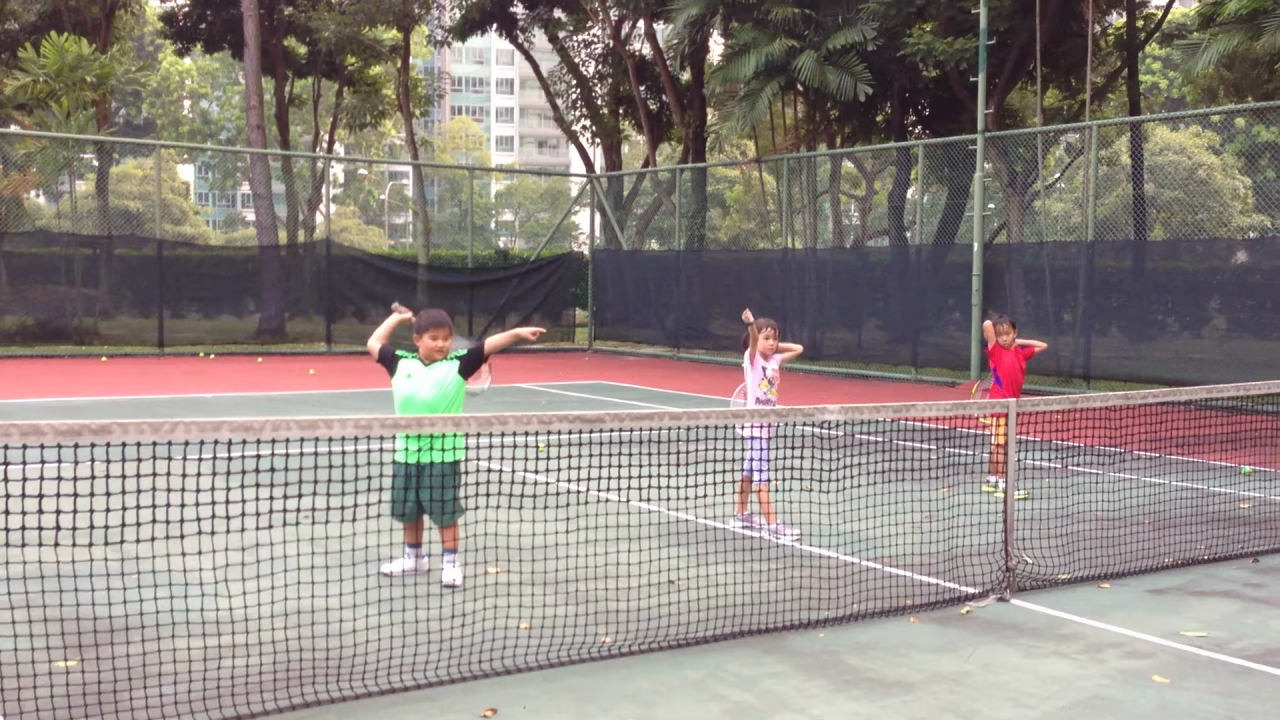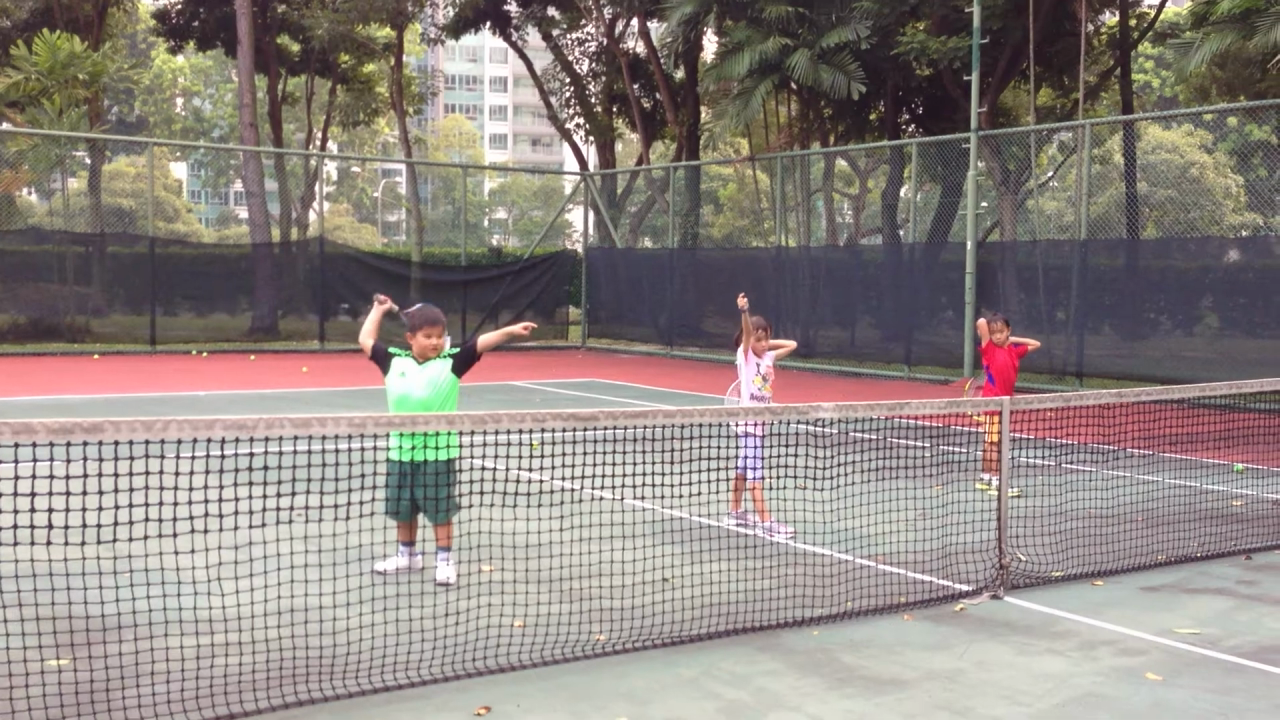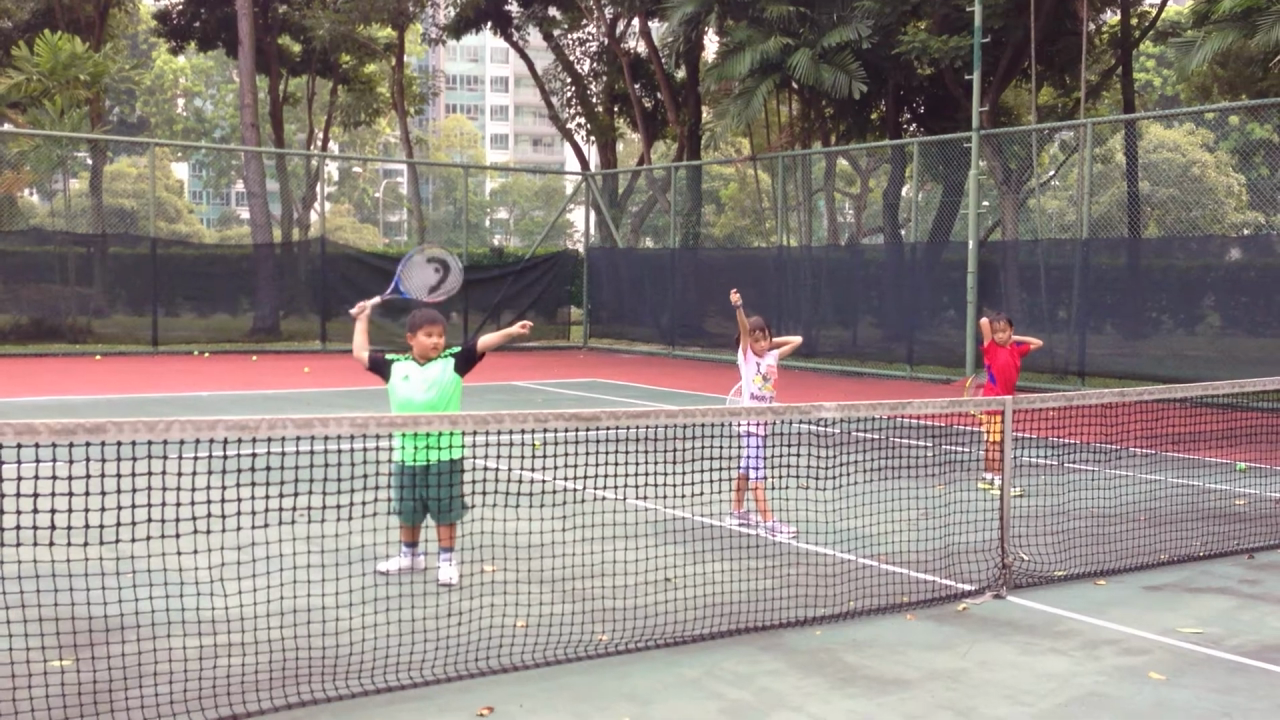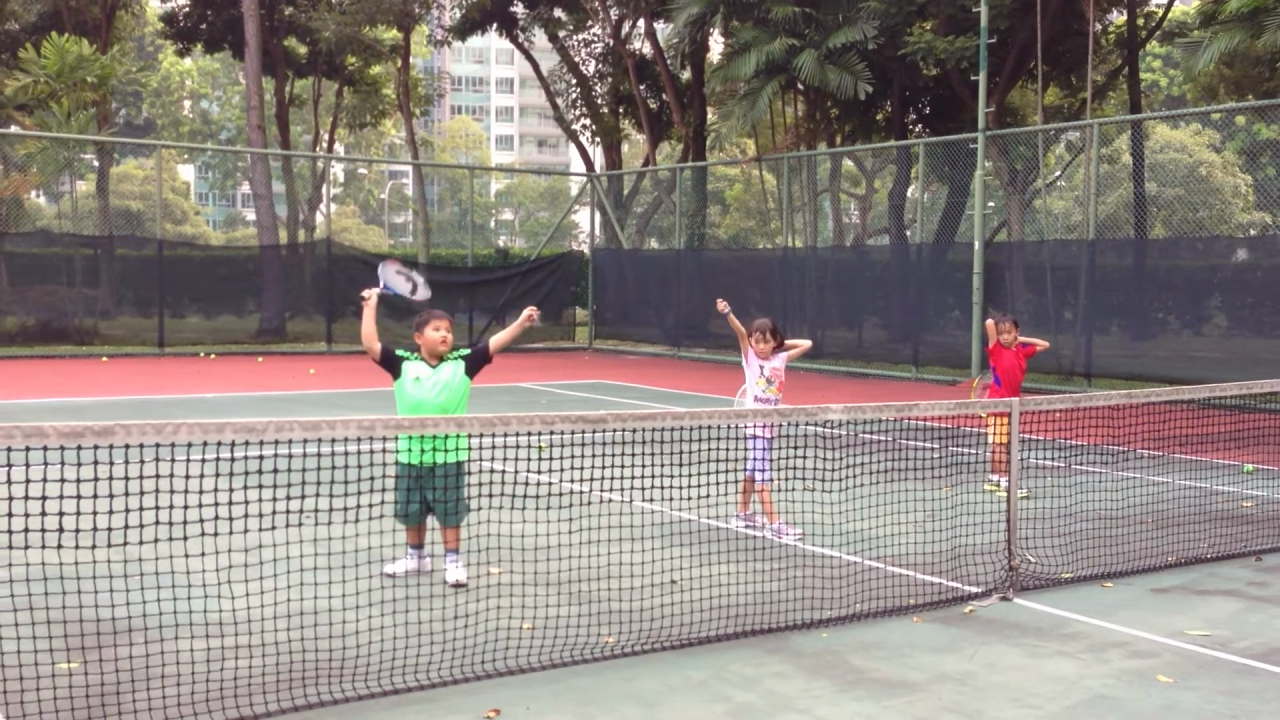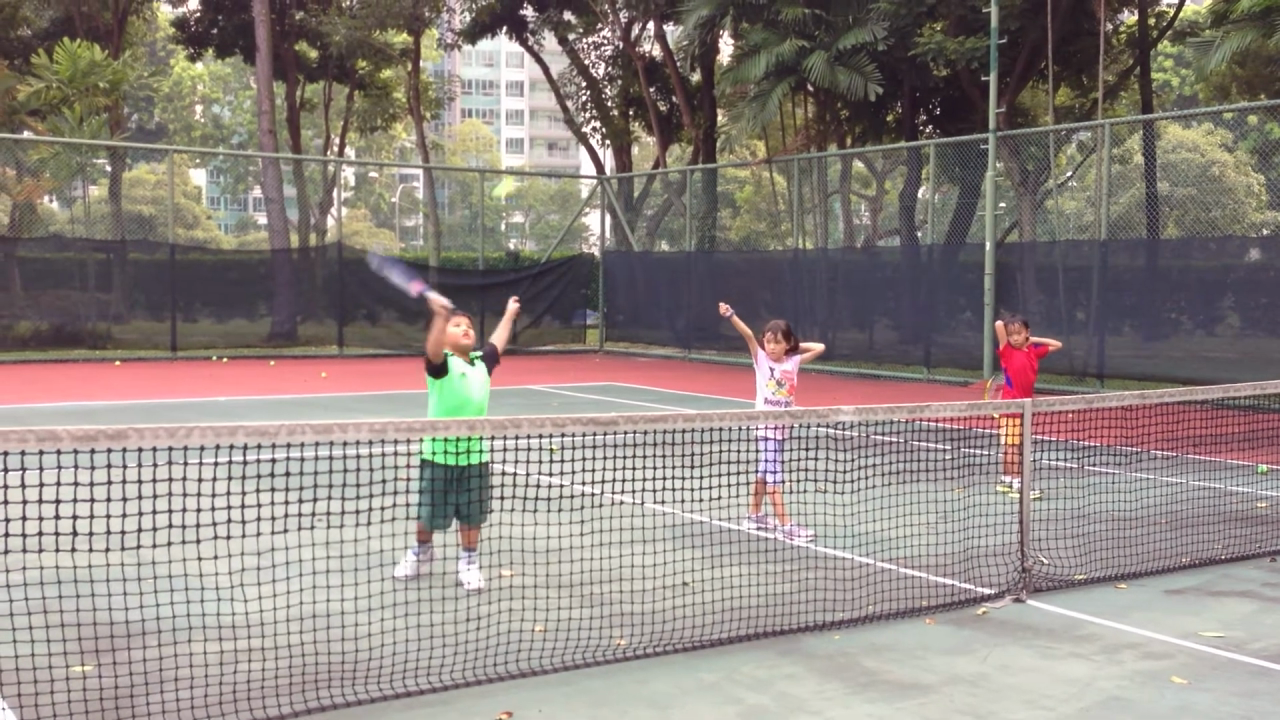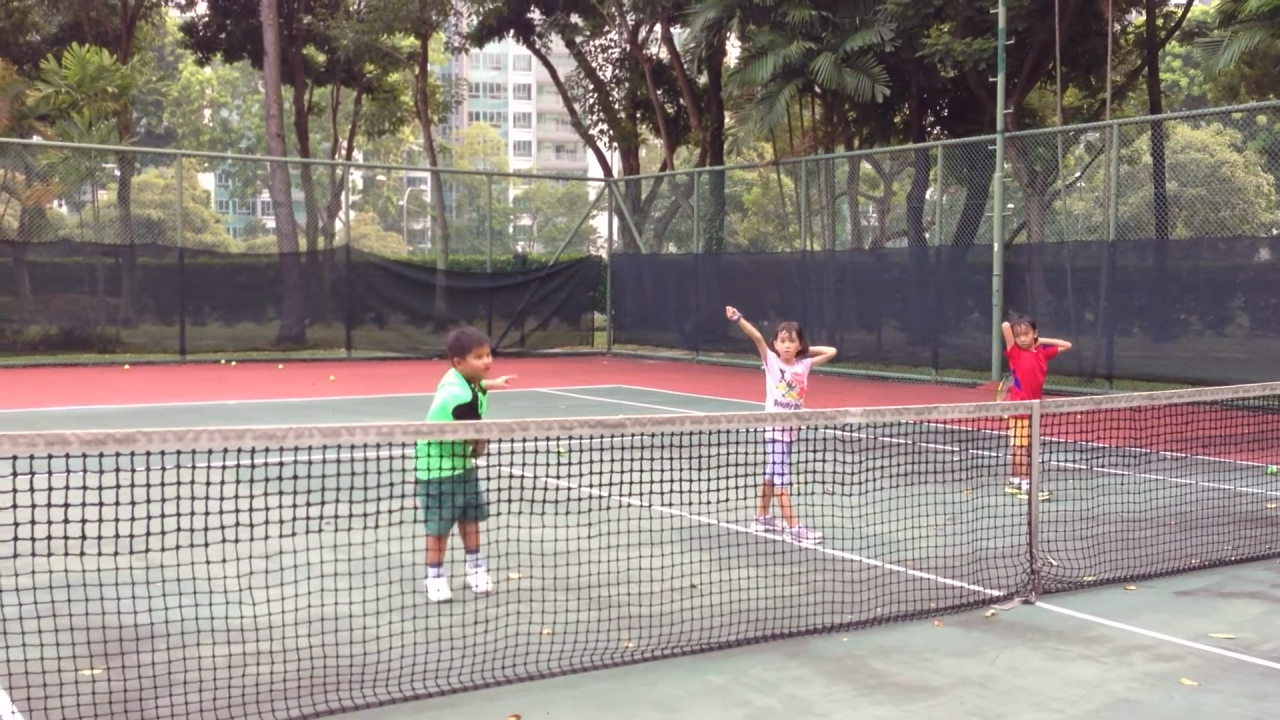
dt=0.4s
person 1, frame 1
left shoulder: (458, 364)
right shoulder: (401, 362)
left elbow: (487, 345)
right elbow: (373, 344)
left wrist: (517, 333)
right wrist: (396, 318)
left hip: (444, 452)
right hip: (407, 451)
left knee: (446, 512)
right knee: (408, 510)
left ankle: (451, 562)
right ankle: (414, 557)
person 1, frame 2
left shoulder: (452, 362)
right shoulder: (394, 361)
left elbow: (482, 343)
right elbow: (366, 341)
left wrist: (511, 330)
right wrist: (379, 310)
left hip: (439, 450)
right hip: (401, 449)
left knee: (441, 509)
right knee: (403, 508)
left ankle: (444, 560)
right ankle: (407, 555)
person 1, frame 3
left shoulder: (454, 362)
right shoulder: (394, 365)
left elbow: (482, 343)
right elbow: (360, 354)
left wrist: (511, 332)
right wrist: (362, 319)
left hip: (444, 451)
right hip: (407, 451)
left knee: (445, 511)
right knee: (407, 510)
left ankle: (447, 561)
right ankle: (410, 556)
person 1, frame 4
left shoulder: (462, 363)
right shoulder: (403, 364)
left elbow: (494, 343)
right elbow: (370, 344)
left wrist: (521, 322)
right wrist: (370, 308)
left hip: (449, 453)
right hip: (412, 453)
left knee: (451, 512)
right knee: (412, 511)
left ankle: (453, 563)
right ankle: (416, 557)
person 1, frame 5
left shoulder: (481, 362)
right shoulder: (439, 362)
left elbow: (496, 344)
right elbow: (434, 350)
left wrist: (509, 315)
right wrist: (438, 315)
left hip: (475, 452)
right hip: (440, 452)
left knee: (473, 514)
right knee: (432, 511)
left ankle: (469, 564)
right ankle: (420, 552)
person 1, frame 6
left shoulder: (460, 376)
right shoulder: (465, 399)
right elbow: (477, 437)
left wrist: (489, 383)
right wrist: (478, 451)
left hip: (458, 459)
right hip: (437, 461)
left knee: (471, 515)
right knee: (440, 522)
left ankle: (474, 568)
right ankle: (435, 576)
person 2, frame 1
left shoulder: (774, 360)
right shoulder: (752, 357)
left elbow: (798, 349)
right elbow: (753, 340)
left wrist: (776, 346)
right wrist: (750, 323)
left hip: (765, 422)
right hip: (755, 423)
left knee: (750, 472)
right knee: (761, 476)
left ankle: (741, 515)
right ankle: (771, 524)
person 2, frame 2
left shoulder: (768, 358)
right shoulder: (745, 355)
left elbow: (791, 345)
right elbow: (746, 331)
left wrist: (770, 343)
right wrist: (744, 311)
left hip: (760, 420)
right hip: (749, 421)
left knee: (744, 469)
right knee: (755, 473)
left ankle: (735, 512)
right ankle: (765, 522)
person 2, frame 3
left shoulder: (772, 357)
right shoulder: (746, 355)
left elbow: (797, 340)
right elbow: (743, 329)
left wrist: (772, 341)
right wrist: (738, 306)
left hip: (763, 420)
right hip: (751, 421)
left knee: (746, 469)
right knee: (757, 472)
left ankle: (737, 512)
right ankle: (767, 521)
person 2, frame 4
left shoulder: (780, 359)
right shoulder: (750, 358)
left elbow: (806, 344)
right elbow: (740, 333)
left wrist: (781, 344)
right wrist: (727, 313)
left hip: (770, 423)
right hip: (756, 423)
left knee: (752, 471)
right knee: (763, 474)
left ankle: (743, 514)
right ankle: (773, 523)
person 2, frame 5
left shoulder: (793, 362)
right shoulder: (761, 360)
left elbow: (820, 348)
right elbow: (748, 335)
left wrist: (796, 346)
right wrist: (730, 315)
left hip: (782, 425)
right hip: (767, 425)
left knee: (764, 473)
right knee: (774, 476)
left ankle: (754, 517)
right ankle: (784, 525)
person 2, frame 6
left shoulder: (803, 365)
right shoulder: (772, 362)
left elbow: (831, 351)
right elbow: (757, 337)
left wrist: (806, 350)
right wrist: (737, 318)
left hip: (791, 427)
right hip: (775, 428)
left knee: (772, 474)
right knee: (781, 477)
left ankle: (762, 518)
right ankle: (792, 527)
person 3, frame 1
left shoulder: (1021, 352)
right shoulder: (996, 351)
left elbow: (1043, 346)
right elbow: (986, 324)
left wrist: (1019, 341)
right wrist: (990, 337)
left knee: (997, 445)
right knee: (1000, 445)
left ankle: (992, 480)
right ankle: (1002, 484)
person 3, frame 2
left shoulder: (1014, 350)
right shoulder: (989, 348)
left elbow: (1036, 344)
right elbow: (981, 322)
left wrist: (1013, 339)
right wrist: (983, 335)
left knee: (991, 442)
right knee: (993, 442)
left ankle: (985, 477)
right ankle: (996, 481)
person 3, frame 3
left shoulder: (1016, 349)
right shoulder: (991, 348)
left elbow: (1038, 343)
right elbow: (983, 321)
left wrist: (1015, 338)
right wrist: (988, 326)
left knee: (993, 442)
right knee: (995, 442)
left ankle: (988, 477)
right ankle: (998, 481)
person 3, frame 4
left shoulder: (1022, 351)
right shoulder: (996, 350)
left elbow: (1045, 345)
right elbow: (989, 323)
left wrist: (1022, 339)
right wrist: (994, 326)
left knee: (999, 444)
right knee: (1000, 444)
left ankle: (994, 479)
right ankle: (1004, 483)
person 3, frame 5
left shoulder: (1034, 351)
right shoulder: (1007, 351)
left elbow: (1057, 345)
right elbow: (998, 324)
left wrist: (1034, 339)
right wrist: (1003, 325)
left knee: (1011, 445)
right knee: (1013, 445)
left ankle: (1006, 480)
right ankle: (1016, 484)
person 3, frame 6
left shoulder: (1043, 352)
right shoulder: (1015, 352)
left elbow: (1067, 345)
right elbow: (1005, 326)
left wrist: (1042, 340)
right wrist: (1010, 326)
left knee: (1020, 447)
right knee: (1022, 447)
left ankle: (1015, 482)
right ankle: (1025, 486)
